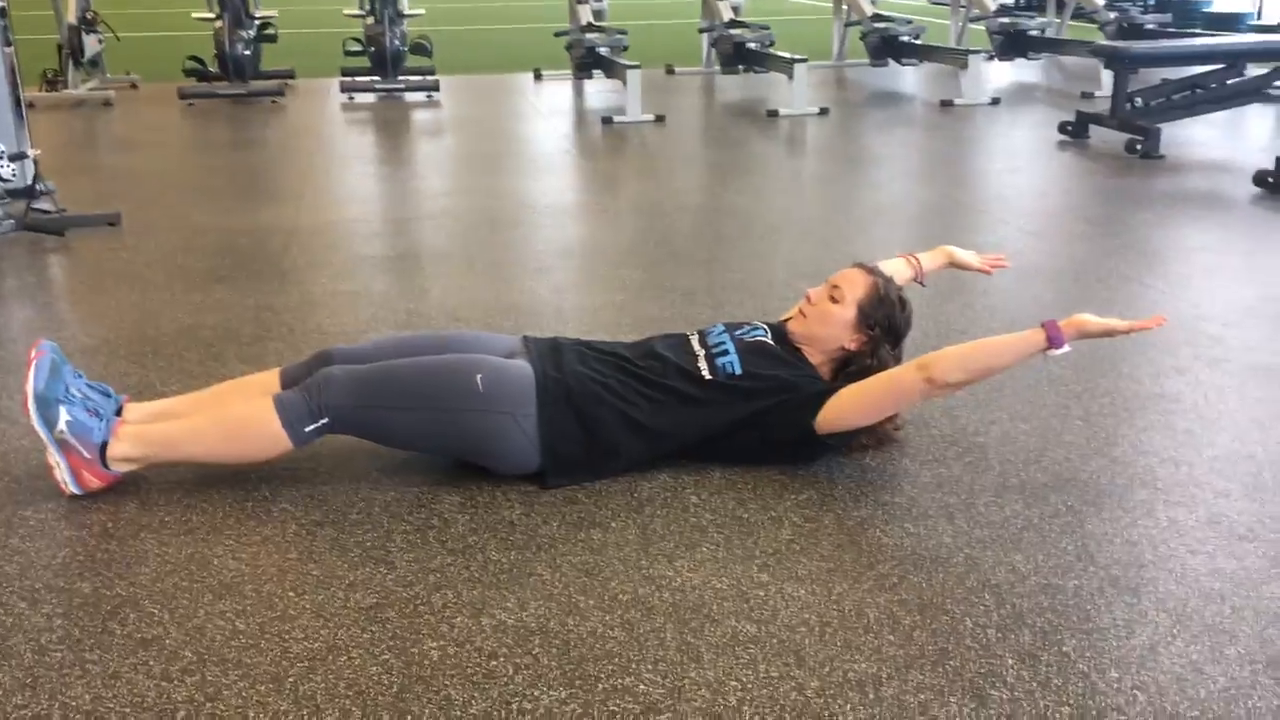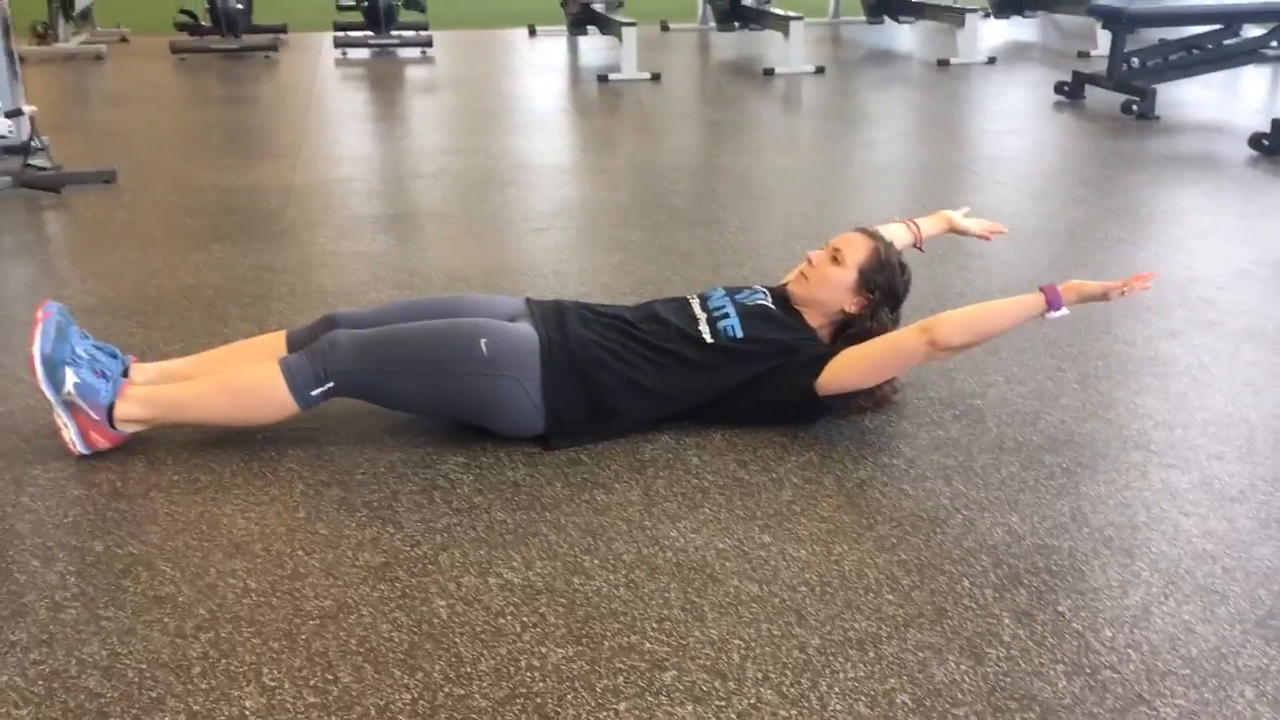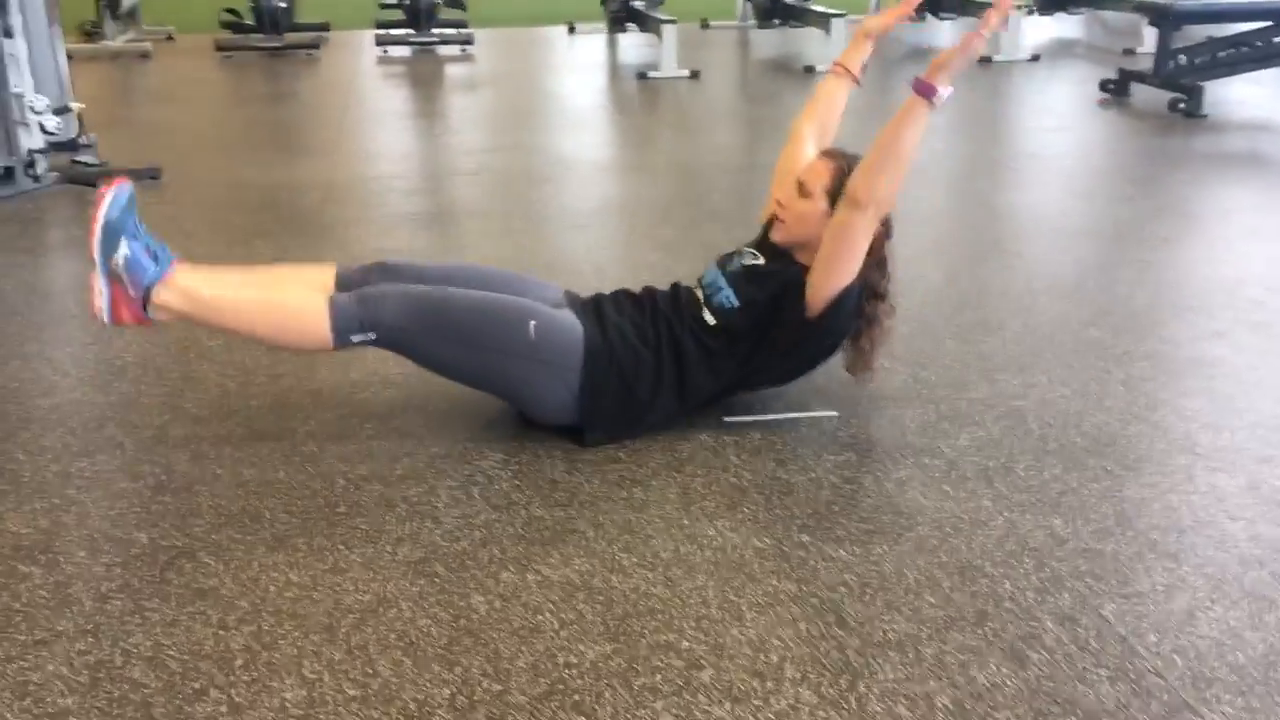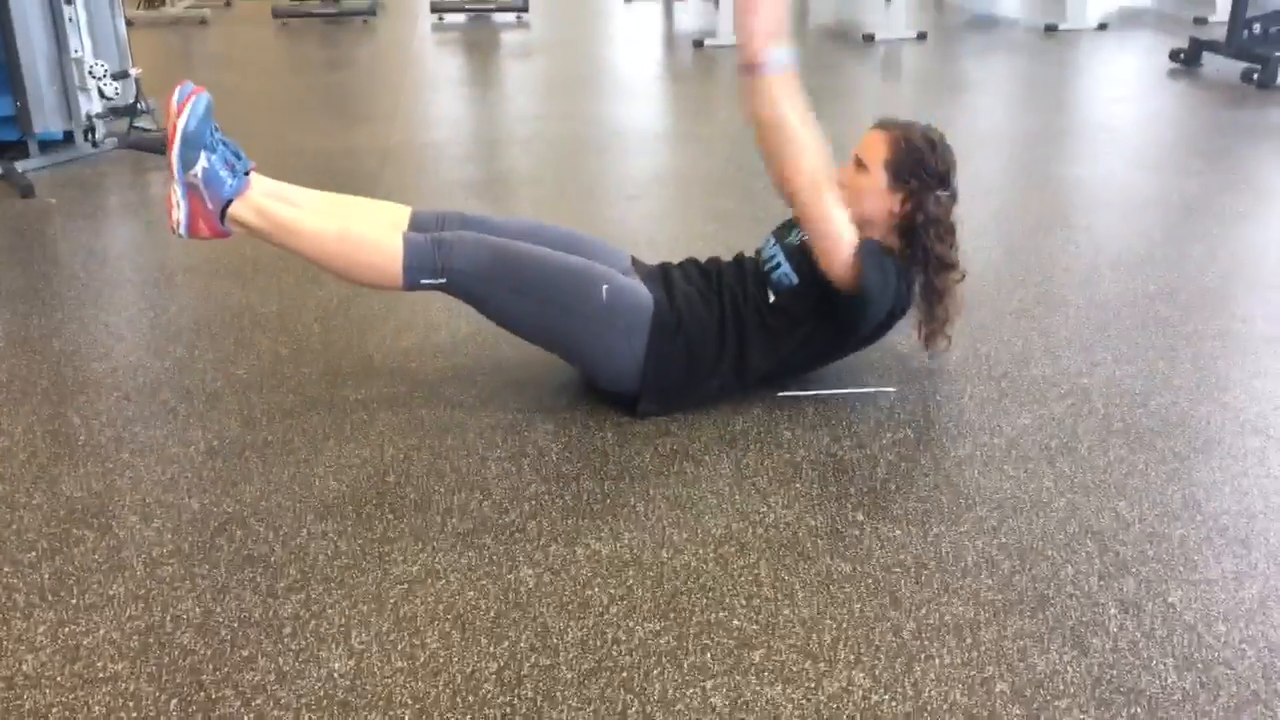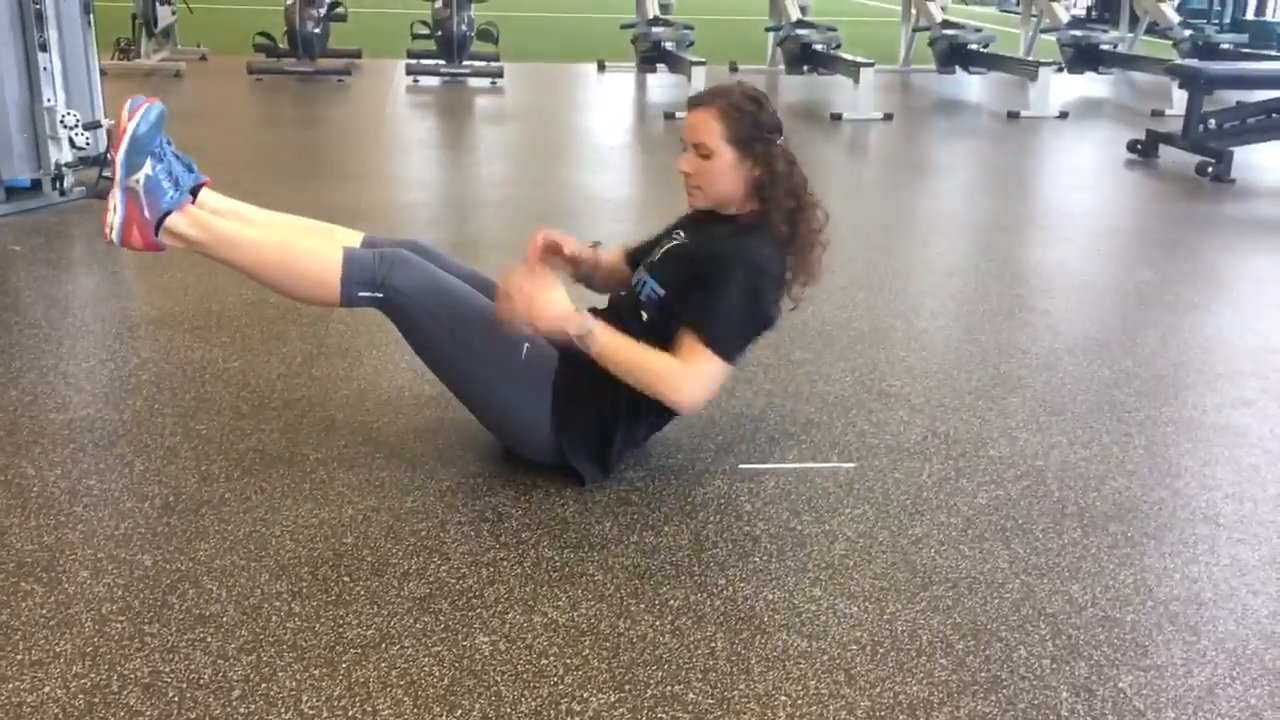
dt=1s
person 1, frame 1
left shoulder: (808, 402)
right shoulder: (781, 339)
left elbow: (933, 372)
right elbow: (871, 274)
left wrist: (1064, 330)
right wrist: (939, 255)
left hip: (546, 422)
right hip: (544, 363)
left knee: (333, 404)
right knee: (330, 365)
left ankle: (106, 452)
right ankle: (122, 416)
person 1, frame 2
left shoulder: (806, 368)
right shoulder: (776, 301)
left elbow: (934, 334)
right elbow: (872, 237)
left wrist: (1060, 296)
right wrist: (938, 219)
left hip: (550, 385)
right hip: (548, 326)
left knee: (336, 368)
right knee: (335, 326)
left ankle: (114, 412)
right ankle: (128, 376)
person 1, frame 3
left shoulder: (818, 306)
right shoulder: (779, 253)
left elbow: (868, 198)
right elbow: (809, 145)
left wrist: (928, 86)
left hip: (590, 378)
right hip: (584, 325)
left knee: (378, 314)
right knee: (378, 278)
left ankle: (152, 287)
right ankle: (158, 279)
person 1, frame 4
left shoulder: (877, 283)
right shoulder: (845, 225)
left elbow: (812, 192)
right elbow: (781, 140)
left hip: (655, 348)
right hip: (652, 291)
left knee: (449, 257)
right knee: (450, 223)
left ankle: (228, 204)
right ankle: (240, 188)
person 1, frame 5
left shoulder: (749, 264)
right shoulder: (715, 224)
left elbow: (686, 388)
right elbow: (625, 273)
left wrist: (571, 327)
right wrist: (571, 255)
left hip: (568, 404)
right hip: (577, 376)
left knee: (390, 274)
right knee: (404, 252)
left ankle: (167, 219)
right ankle: (191, 200)
